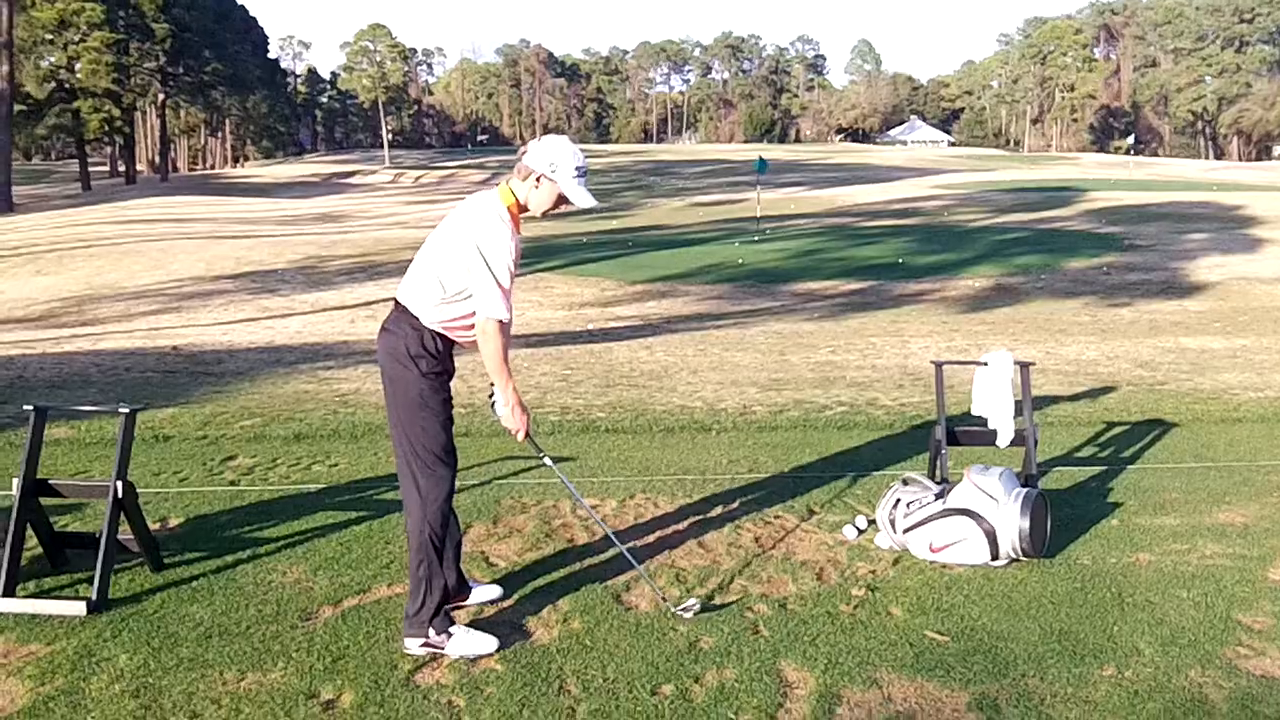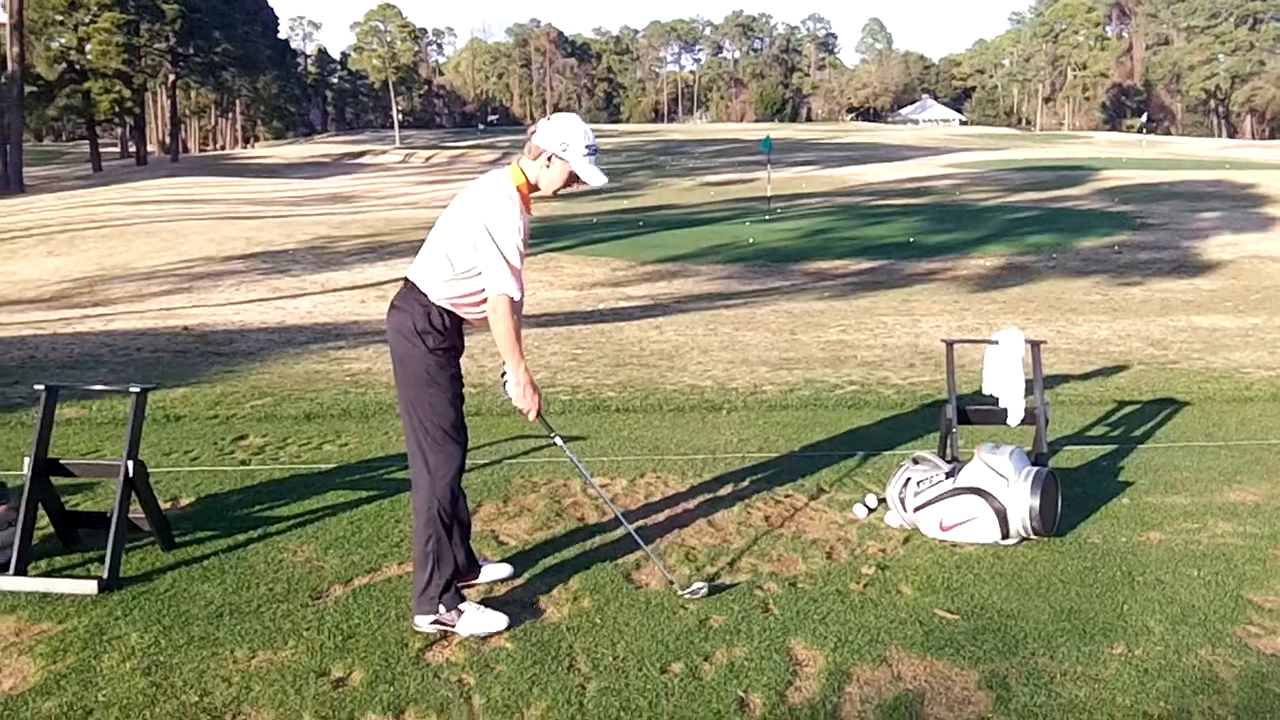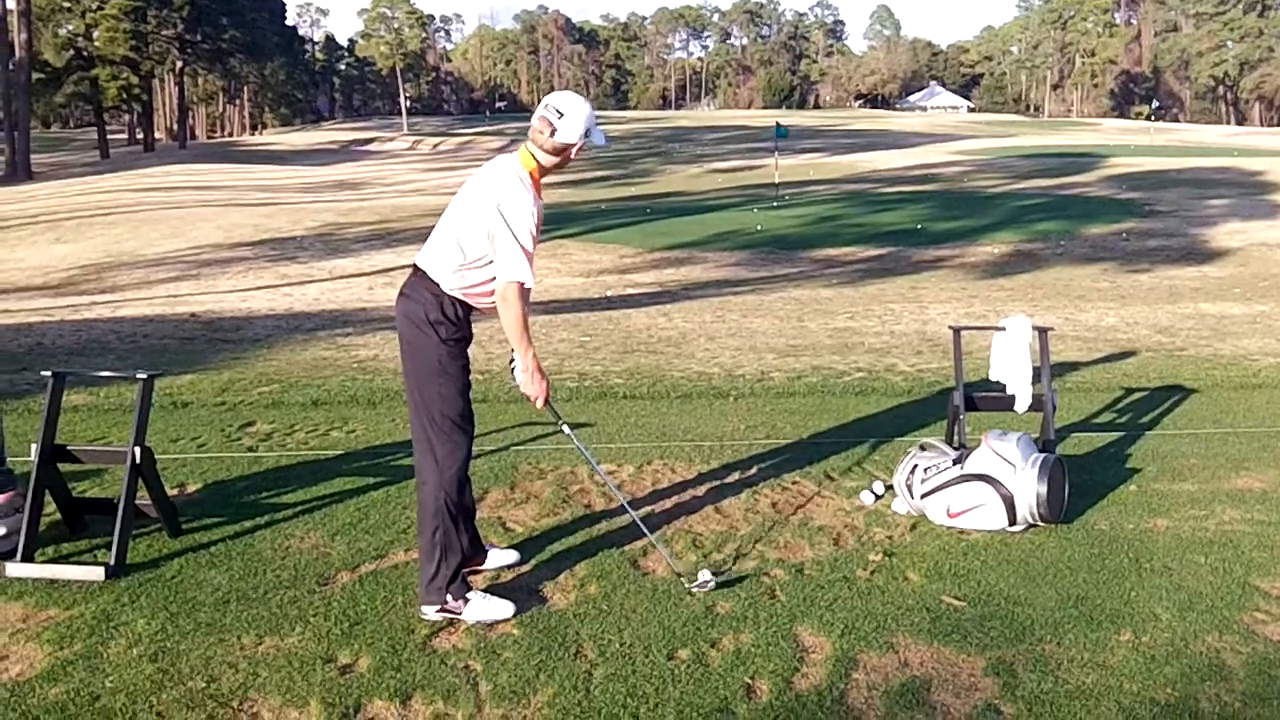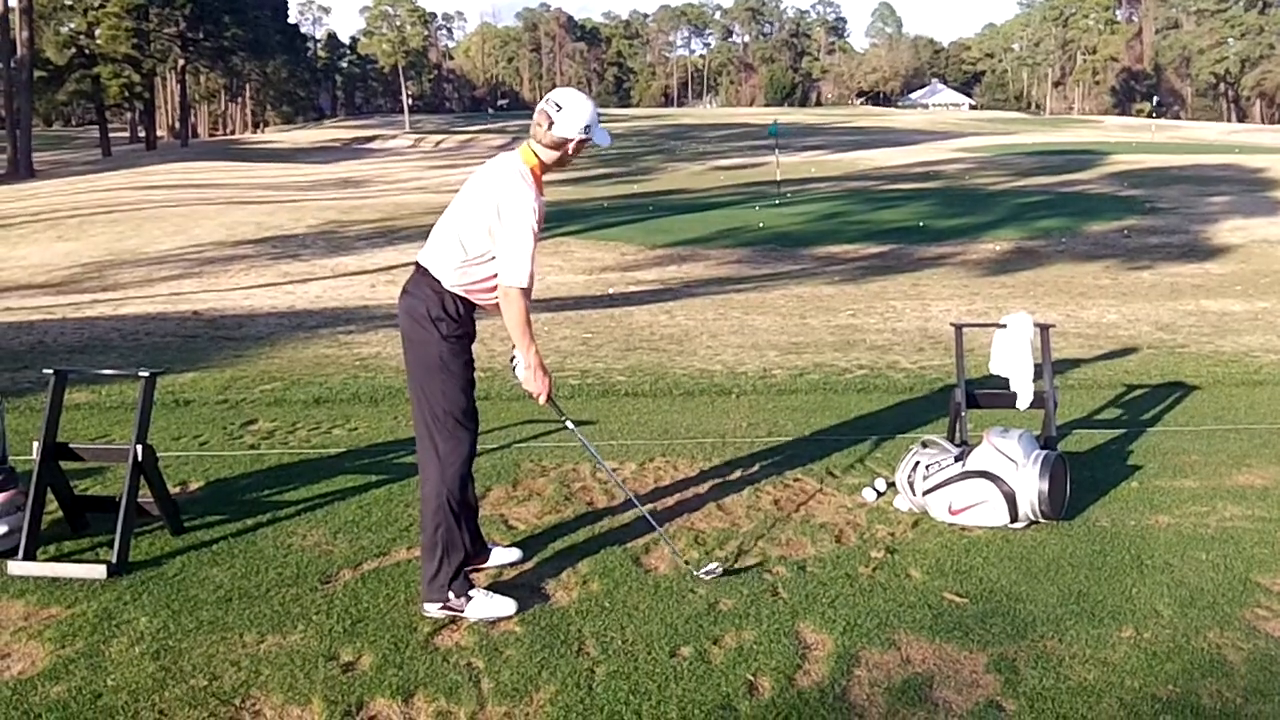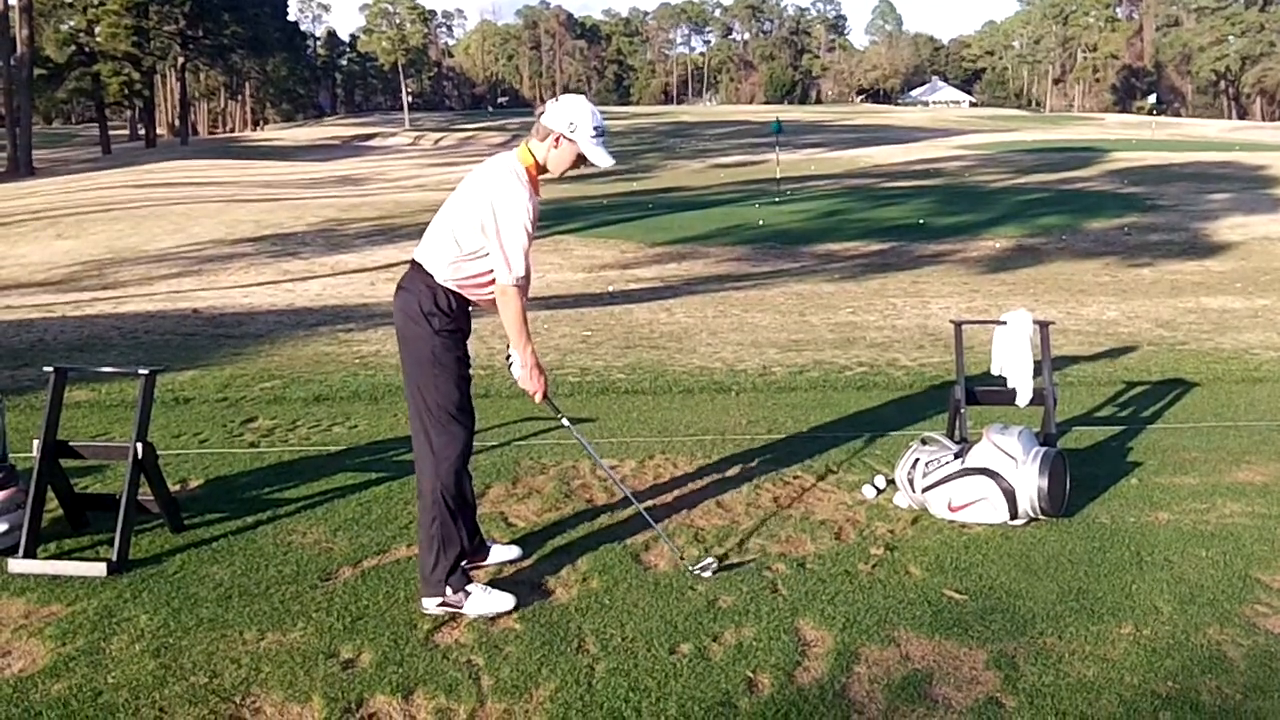
dt=0.4s
person 1, frame 1
left shoulder: (491, 206)
right shoulder: (496, 228)
left elbow: (494, 312)
right elbow: (489, 324)
left wrist: (503, 384)
right wrist: (509, 397)
left hip: (419, 342)
right hip: (416, 347)
left knee: (437, 471)
right knee: (430, 480)
left ankle: (448, 582)
right ankle: (427, 624)
person 1, frame 2
left shoulder: (503, 187)
right shoulder: (505, 206)
left elbow: (504, 293)
right elbow: (502, 302)
left wrist: (515, 365)
right wrist: (521, 377)
left hip: (430, 321)
right hip: (424, 325)
left knee: (447, 448)
right knee: (439, 457)
left ankle: (457, 562)
right ankle: (436, 600)
person 1, frame 3
left shoulder: (509, 170)
right shoulder: (519, 194)
left elbow: (512, 280)
right elbow: (510, 291)
left wrist: (523, 353)
right wrist: (530, 365)
left hip: (435, 306)
right hip: (435, 313)
left knee: (455, 438)
right knee: (444, 447)
left ankle: (464, 547)
right ankle: (443, 590)
person 1, frame 4
left shoulder: (511, 167)
right shoulder: (521, 193)
left elbow: (513, 278)
right elbow: (512, 289)
left wrist: (525, 349)
right wrist: (532, 362)
left hip: (439, 303)
right hip: (437, 310)
left knee: (459, 434)
right knee: (448, 443)
left ankle: (467, 545)
right ankle: (445, 588)
person 1, frame 5
left shoulder: (510, 169)
right shoulder: (515, 190)
left elbow: (514, 274)
right elbow: (508, 287)
left wrist: (519, 347)
right wrist: (528, 359)
left hip: (437, 303)
right hip: (430, 307)
left knee: (456, 430)
right knee: (443, 440)
left ankle: (465, 542)
right ankle: (443, 584)
